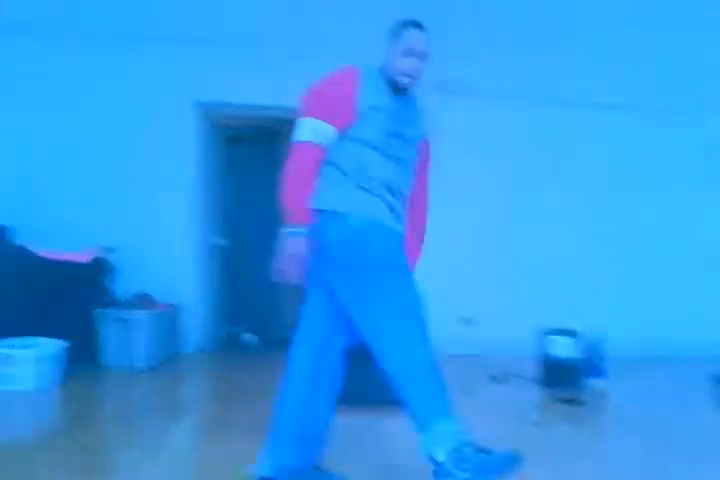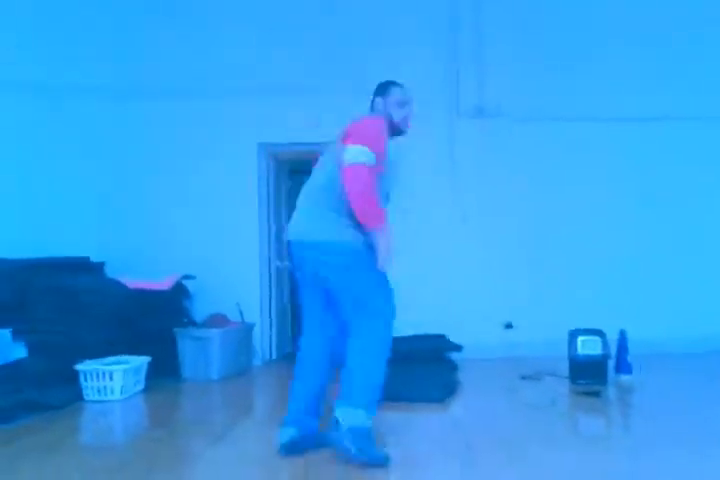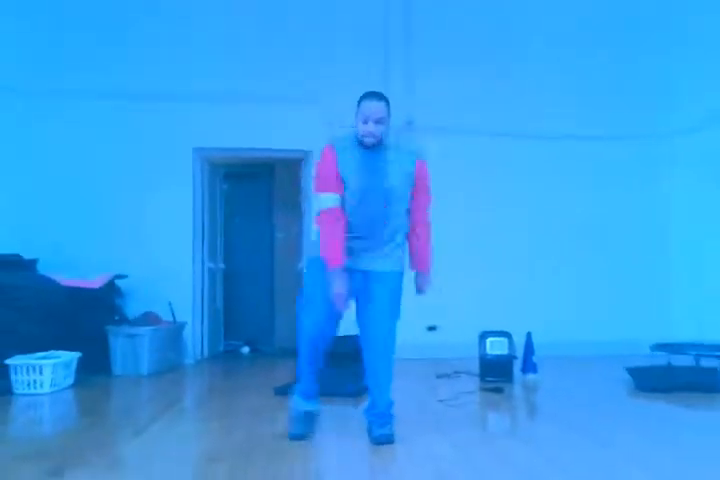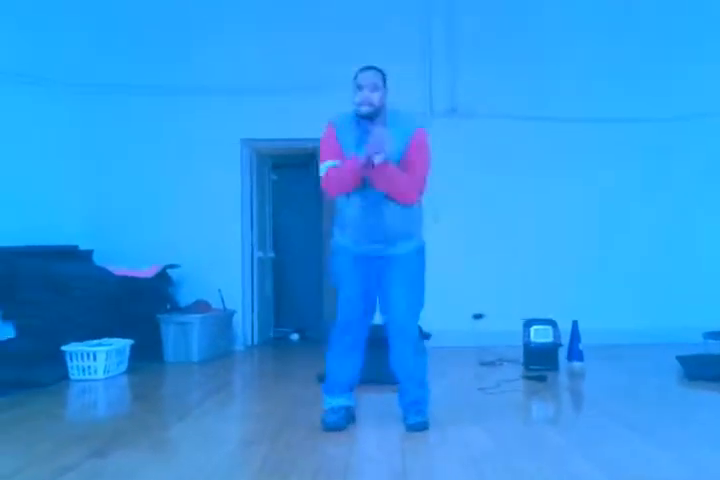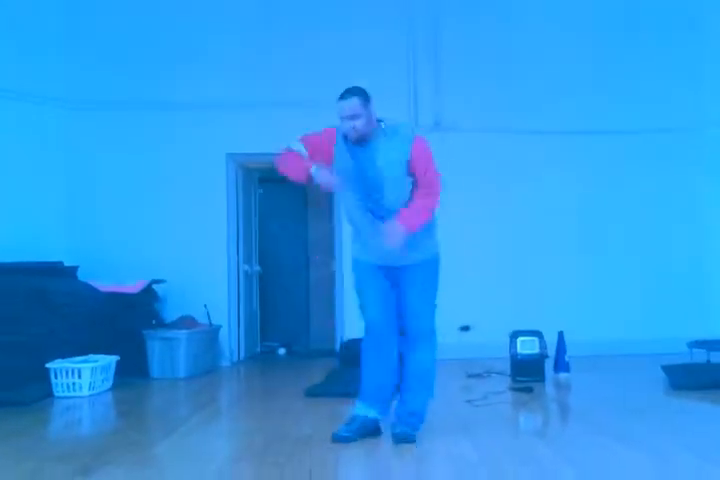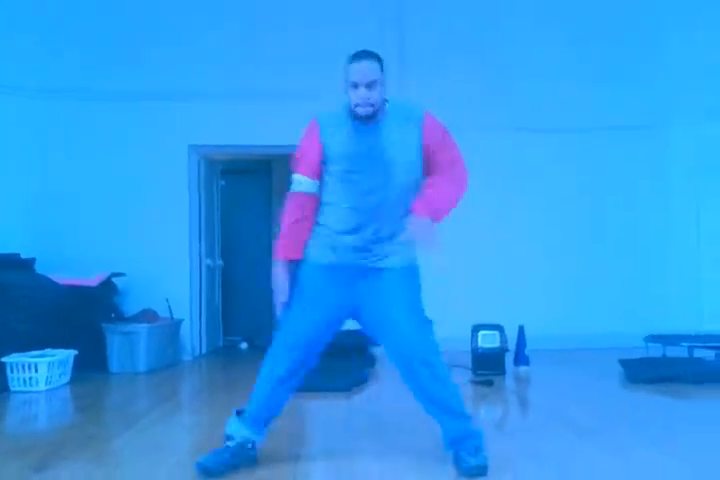
dt=0.5s
person 1, frame 1
left shoulder: (416, 124)
right shoulder: (349, 85)
left elbow: (413, 201)
right elbow: (307, 151)
left wrist: (406, 262)
right wrist: (296, 229)
left hip: (368, 230)
right hip: (348, 222)
left knee: (325, 338)
right knee: (396, 324)
person 1, frame 2
left shoulder: (362, 138)
right shoulder: (368, 131)
right elbow: (356, 176)
right wrist: (378, 231)
left hip: (312, 247)
right hip: (338, 246)
left knee: (321, 336)
right knee: (375, 326)
left ankle: (297, 428)
right ankle: (354, 429)
person 1, frame 3
left shoulder: (410, 162)
right shoulder: (335, 153)
left elbow: (418, 219)
right elbow: (328, 216)
left wrist: (422, 268)
right wrist: (336, 273)
left hip: (384, 265)
right hip: (333, 261)
left knee: (379, 340)
right knee: (314, 329)
left ankle: (380, 417)
right ankle: (305, 403)
person 1, frame 4
left shoulder: (412, 133)
right shoulder: (337, 130)
left elbow: (411, 193)
right elbow: (333, 186)
left wrist: (381, 162)
right wrist: (363, 158)
left hip: (403, 249)
right hip: (353, 247)
left knee: (402, 327)
right knee: (350, 323)
left ankle: (414, 405)
right ankle: (339, 401)
person 1, frame 5
left shoulder: (407, 143)
right shoulder: (332, 141)
left elbow: (429, 192)
right elbow: (287, 159)
left wrist: (403, 224)
right wrist: (314, 171)
left hip: (417, 257)
right hip: (372, 259)
left knee: (419, 334)
right knee: (380, 333)
left ankle: (409, 417)
right ankle: (369, 414)
person 1, frame 6
left shoulder: (417, 124)
right shoulder: (323, 130)
left elbow: (451, 173)
right elbow: (303, 197)
left wrist: (426, 212)
right wrist: (282, 261)
left hip: (390, 267)
right hip: (325, 264)
left knee: (413, 353)
right knee: (292, 352)
left ankle: (463, 438)
right ankle: (244, 436)
